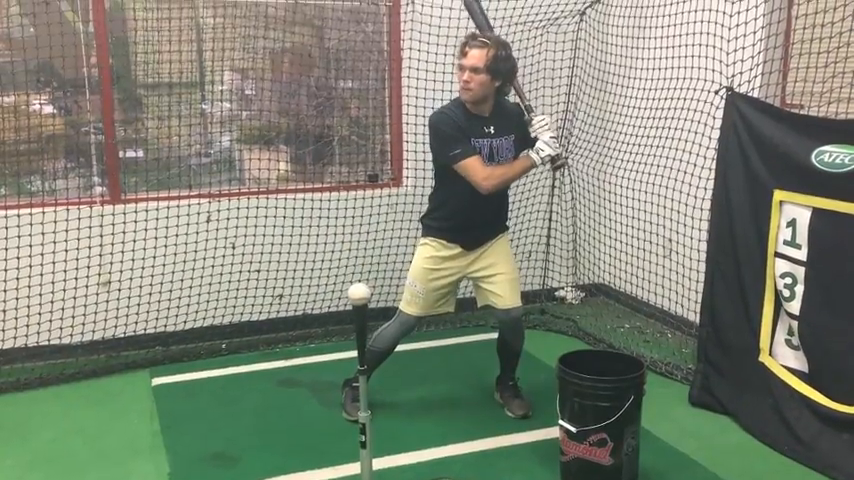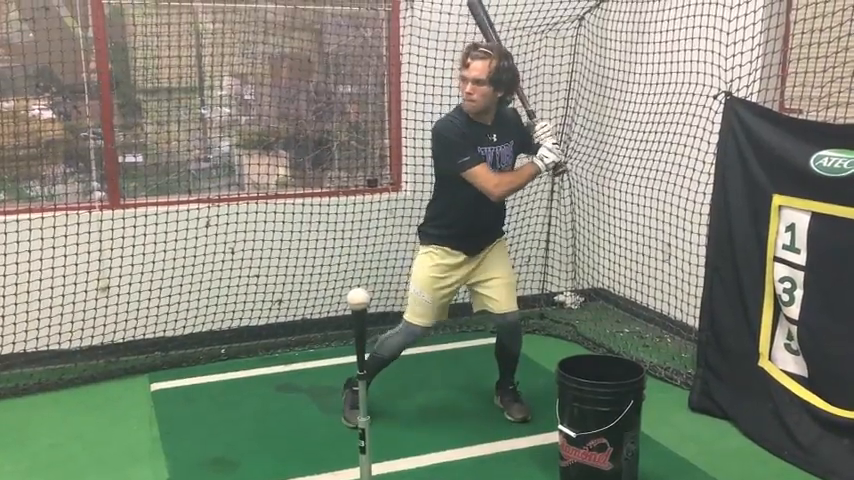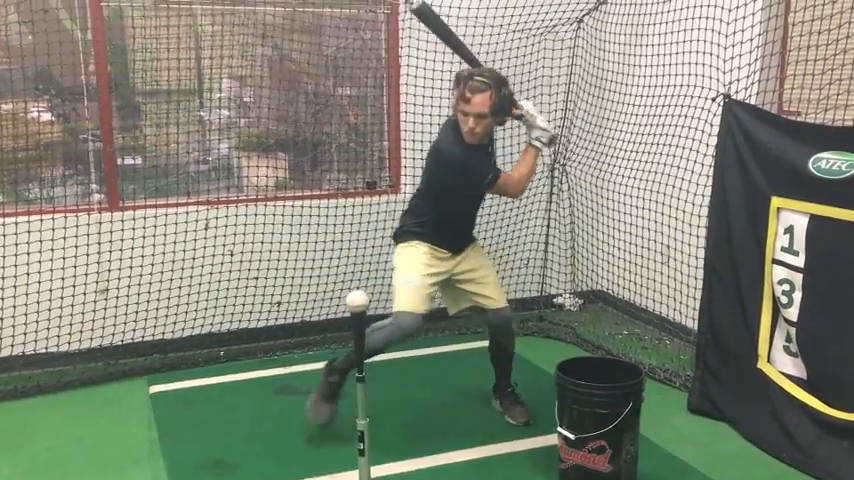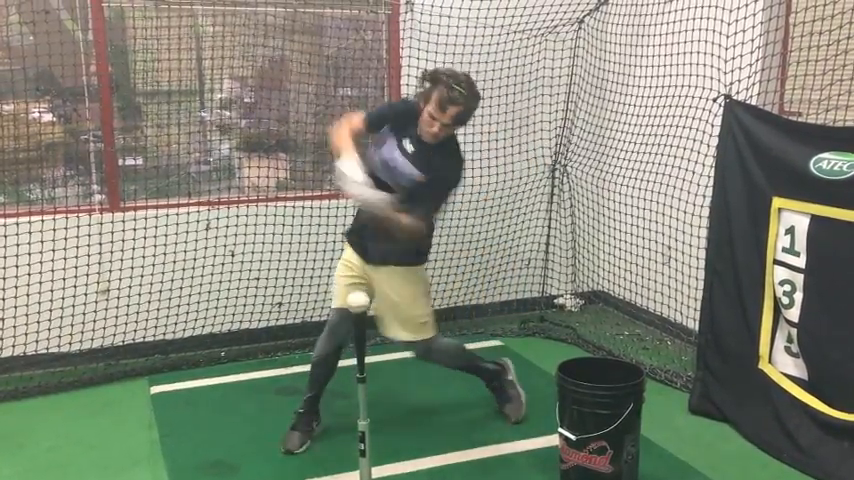
dt=0.3s
person 1, frame 1
left shoulder: (512, 115)
right shoulder: (445, 121)
left elbow: (545, 155)
right elbow: (485, 180)
left wrist: (544, 139)
right wrist: (535, 156)
left hip: (491, 239)
right hip: (443, 241)
left knee: (511, 315)
right knee: (405, 320)
left ankle: (506, 384)
right ankle: (355, 384)
person 1, frame 2
left shoulder: (509, 120)
right shoulder: (448, 130)
left elbow: (542, 153)
right elbow: (495, 187)
left wrist: (542, 140)
right wrist: (540, 163)
left hip: (488, 244)
right hip: (442, 247)
left knee: (509, 320)
right knee: (413, 330)
left ankle: (506, 388)
right ankle: (356, 387)
person 1, frame 3
left shoulder: (479, 131)
right shoulder: (453, 153)
right elbow: (513, 188)
left wrist: (524, 113)
right wrist: (537, 141)
left hip: (464, 245)
right hip: (421, 243)
left knee: (501, 316)
right knee: (407, 321)
left ankle: (504, 391)
right ankle: (336, 374)
person 1, frame 4
left shoulder: (446, 165)
right shoulder: (402, 112)
left elbow: (410, 228)
right elbow: (343, 129)
left wrist: (381, 208)
right wrist: (351, 165)
left hip: (402, 261)
right hip: (361, 247)
left knee: (423, 345)
right knee: (338, 327)
left ankle: (498, 376)
right ankle: (308, 413)
